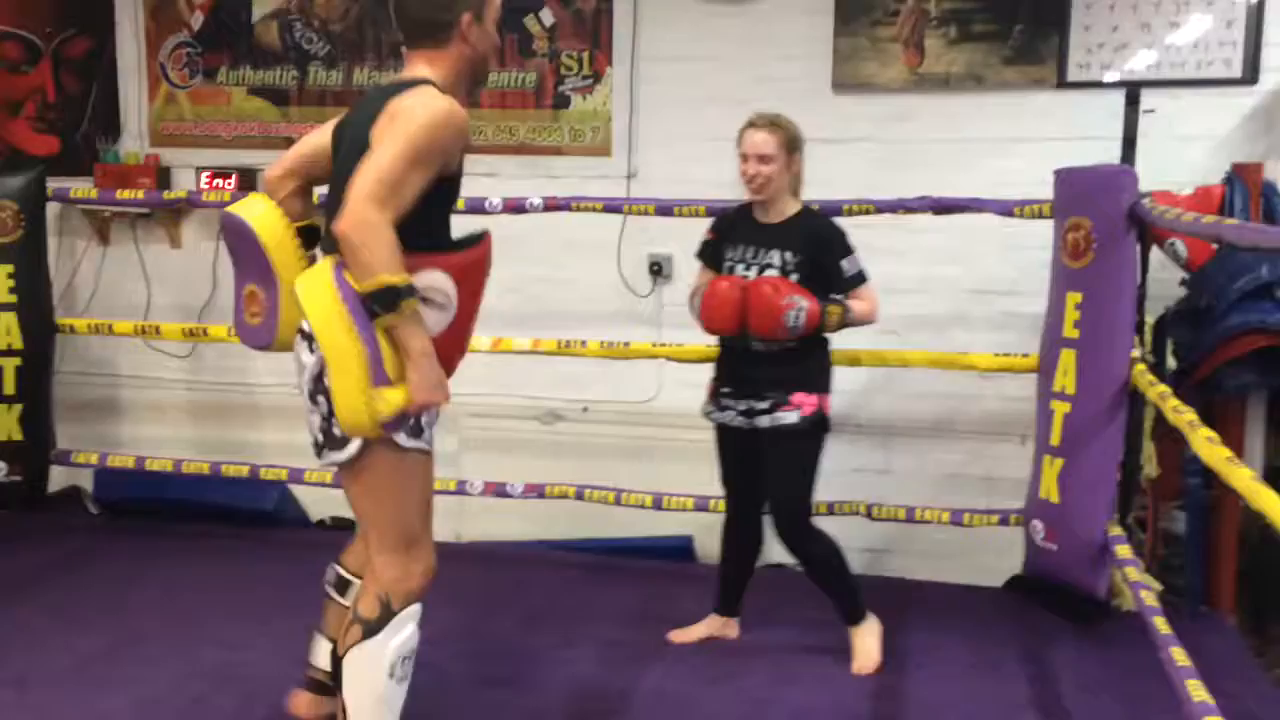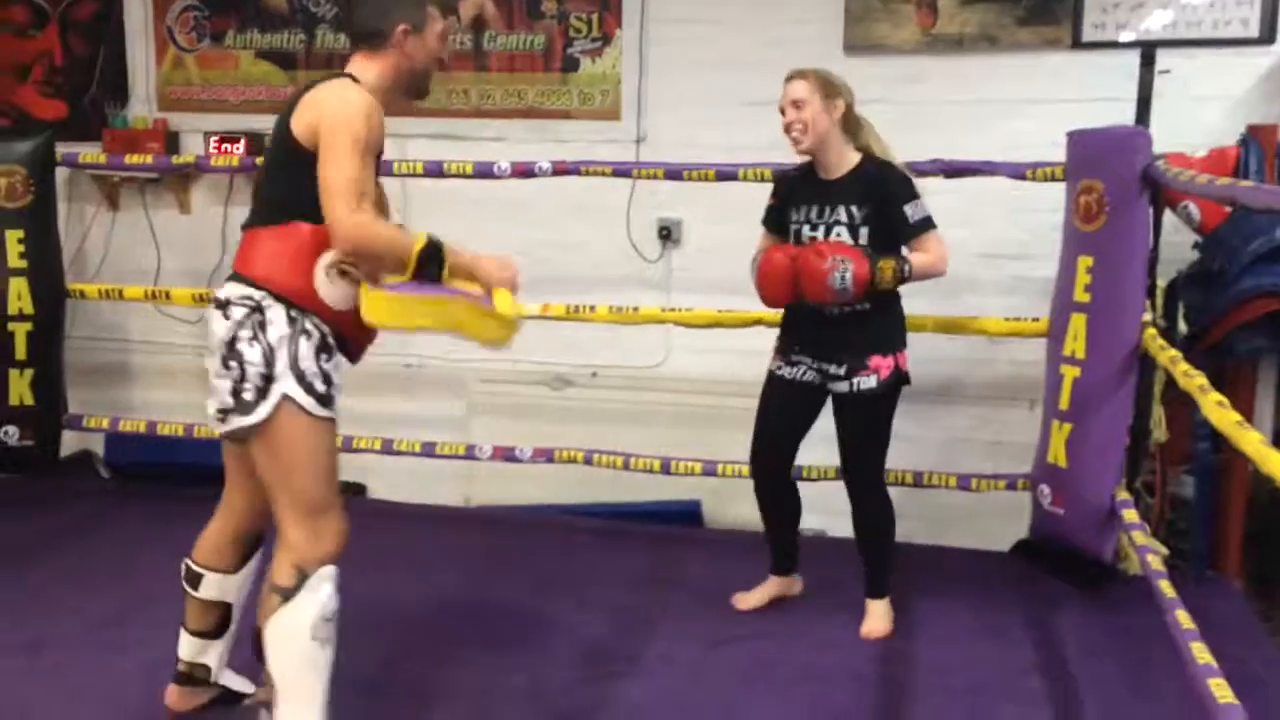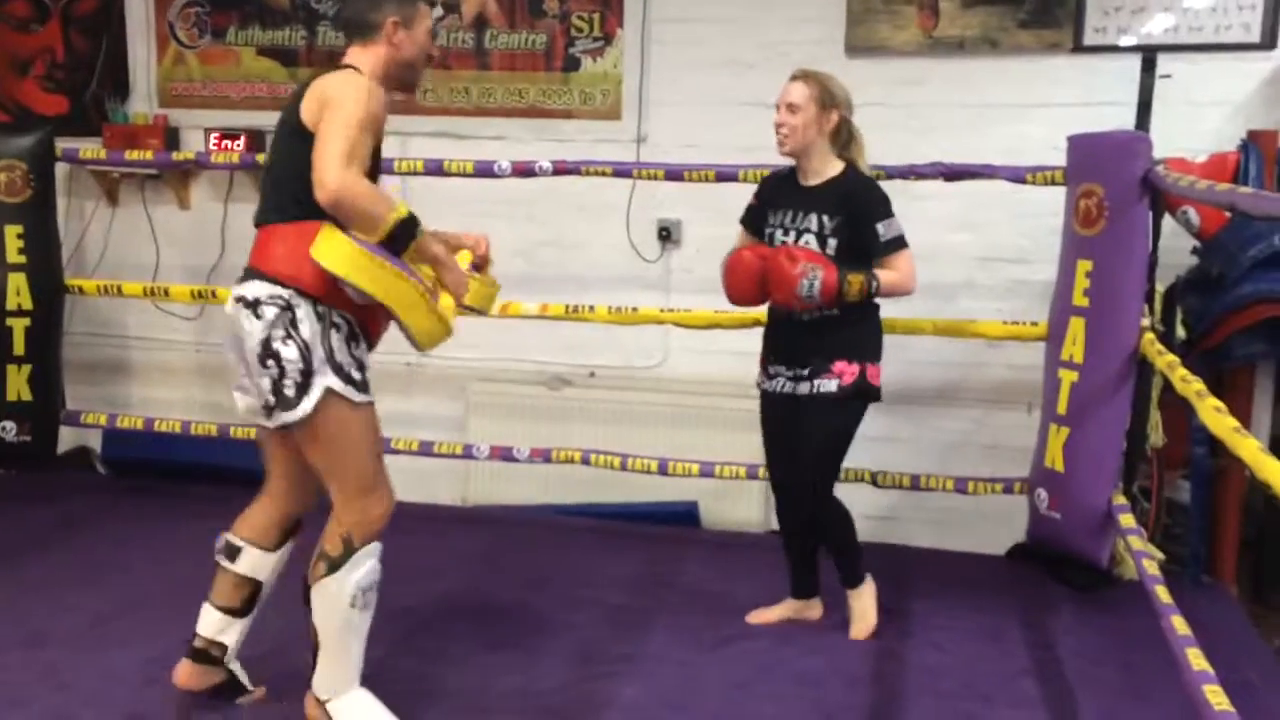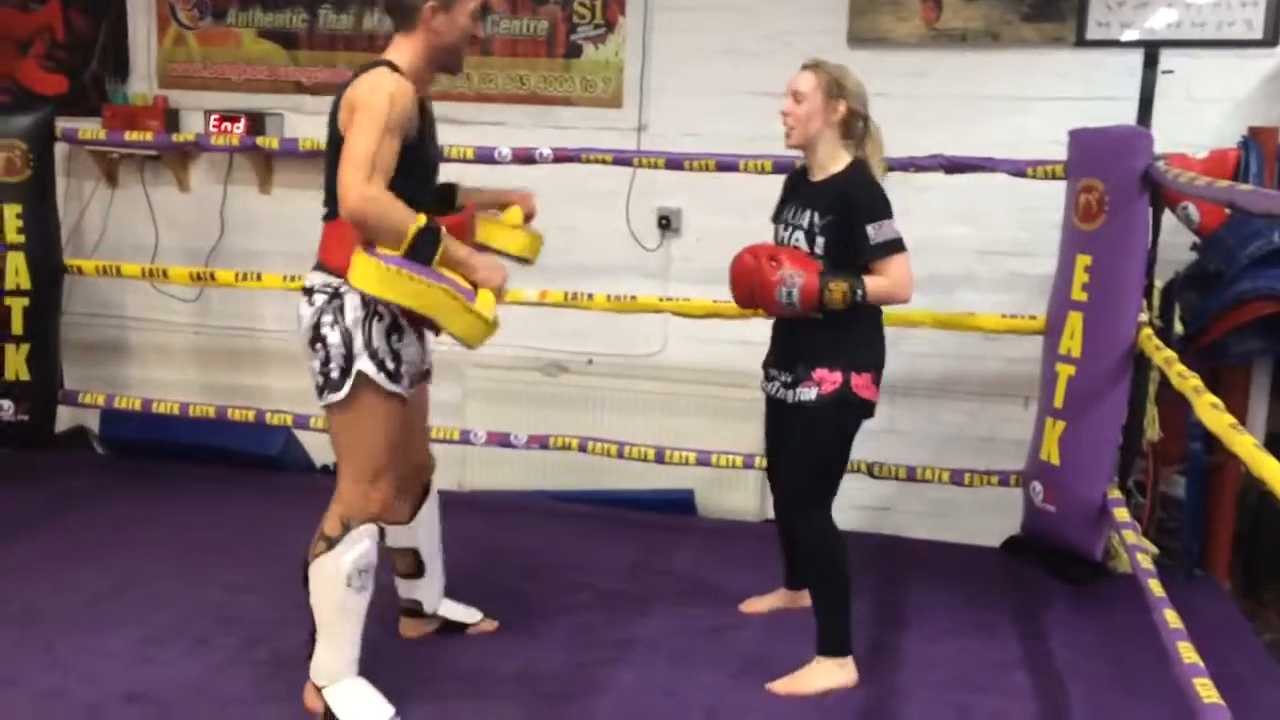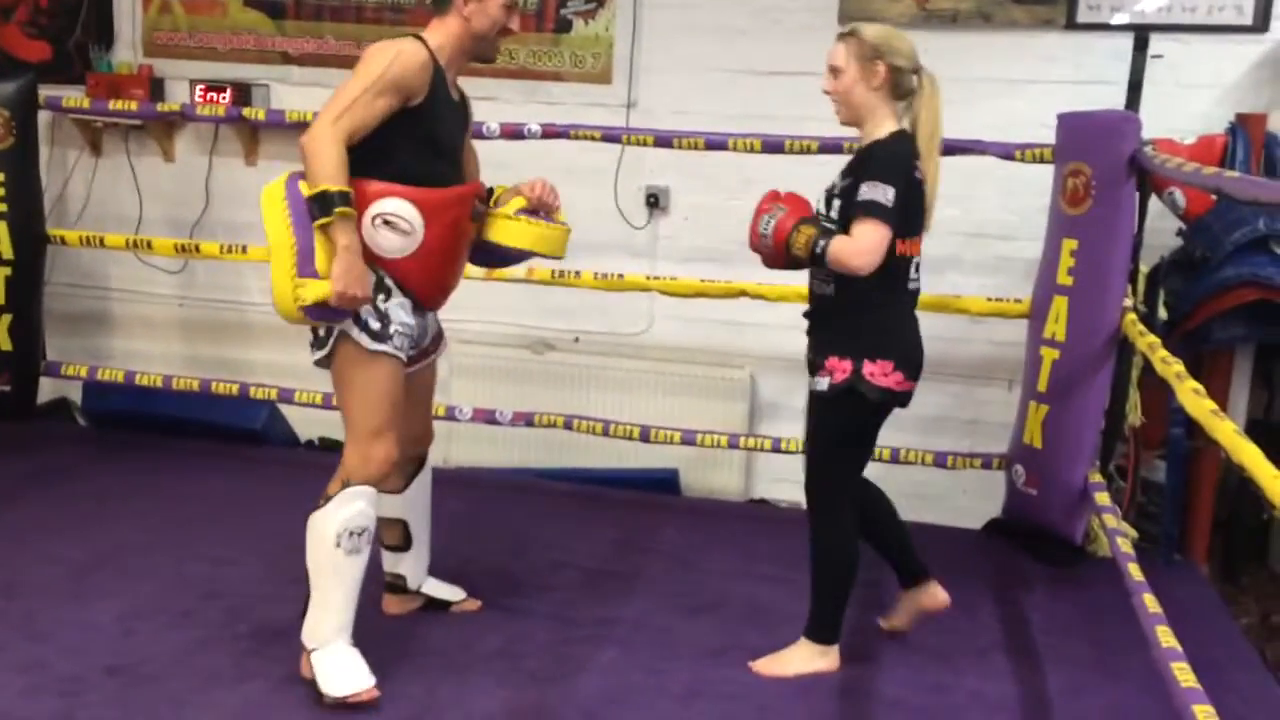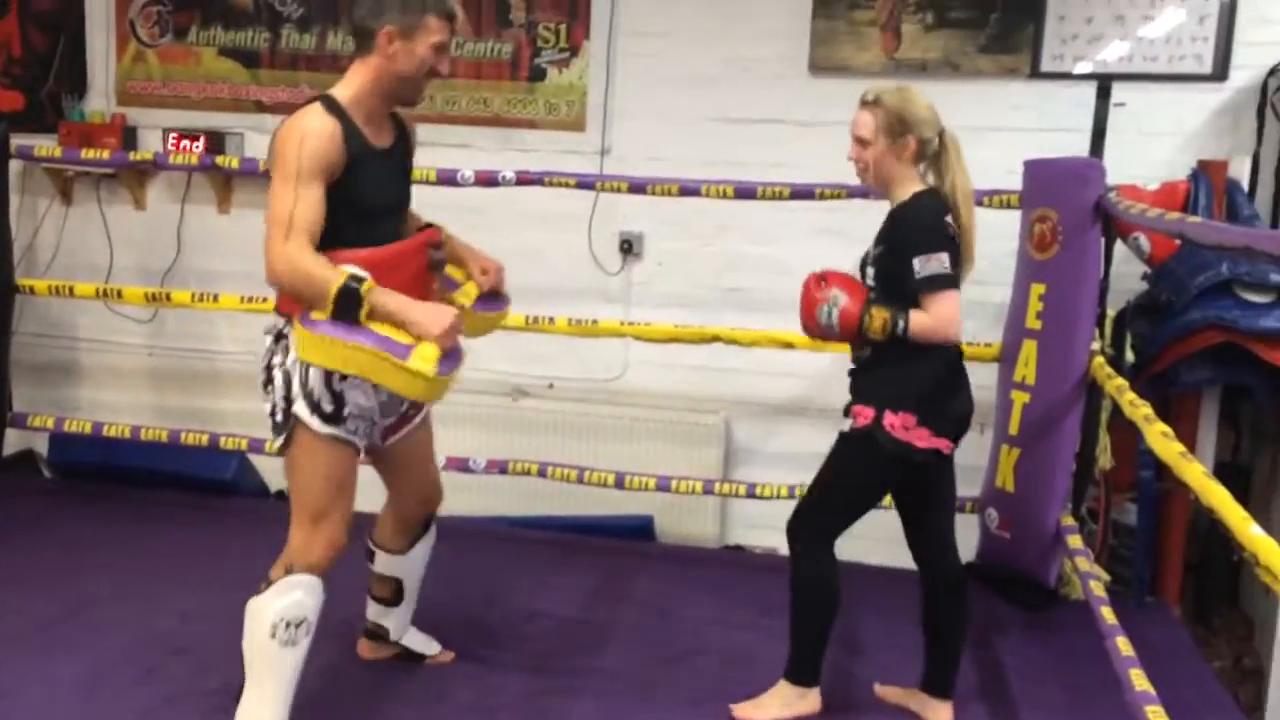
dt=0.4s
person 1, frame 1
left shoulder: (372, 108)
right shoulder: (436, 113)
left elbow: (285, 175)
right elbow: (359, 219)
right wrist: (418, 346)
left knee: (384, 539)
right knee: (405, 566)
person 1, frame 2
left shoulder: (347, 111)
right shoulder: (348, 102)
left elbow: (353, 245)
right elbow: (350, 228)
left wrist: (444, 266)
right wrist: (463, 261)
left hip: (270, 327)
right hip: (273, 327)
left knee: (245, 511)
right knee: (314, 533)
person 1, frame 3
left shoulder: (329, 96)
right shoulder: (354, 92)
right elbow: (337, 188)
left wrist: (442, 244)
right wrist: (428, 248)
left hip: (283, 316)
right hip: (299, 321)
left knee: (292, 496)
right knee: (366, 505)
left ankle: (206, 656)
person 1, frame 4
left shoulder: (410, 97)
right shoulder: (385, 89)
right elbow: (362, 200)
left wrist: (491, 199)
right wrist: (468, 260)
left hip: (395, 311)
right hip: (355, 310)
left knee: (411, 466)
right knee: (366, 489)
left ankle: (423, 604)
person 1, frame 5
left shoulder: (454, 96)
right shoulder: (402, 60)
left elbow: (463, 196)
right elbow: (321, 138)
left wrist: (522, 193)
right wrist: (347, 246)
left hip: (412, 288)
right hip: (364, 286)
left knee: (412, 441)
right knee: (371, 455)
left ankle: (407, 581)
right ankle: (324, 643)
person 1, frame 6
left shoulder: (398, 130)
right shoulder: (314, 132)
right elbow: (287, 262)
left wrist: (458, 253)
right wrist: (408, 309)
right hip: (323, 362)
left knee: (418, 498)
right knee: (318, 541)
left ankle: (385, 629)
person 2, frame 1
left shoulder: (818, 232)
right shoulder: (728, 225)
left elbow: (866, 307)
right elbow: (702, 290)
left wrist: (817, 315)
right wrist: (710, 307)
left hip: (796, 394)
right hip: (735, 387)
left knee: (791, 518)
right knee: (742, 507)
left ankle: (861, 621)
right ankle: (725, 616)
person 2, frame 2
left shoulder: (882, 181)
right shoulder: (790, 185)
left elbow: (936, 258)
right elbow: (767, 252)
left wrist: (871, 272)
right wrist: (769, 275)
left hip: (868, 353)
right hip: (800, 348)
left knee: (862, 477)
right knee: (767, 460)
left ankle: (878, 596)
right ankle: (784, 574)
person 2, frame 3
left shoulder: (859, 193)
right shoulder: (774, 188)
left elbow: (904, 278)
right elbow: (744, 253)
left wrist: (836, 284)
right wrist: (744, 275)
left hip: (843, 361)
right hip: (782, 358)
left knee: (813, 482)
right knee: (785, 482)
left ankle: (858, 582)
right ankle: (804, 596)
person 2, frame 4
left shoulder: (858, 190)
right shoulder: (798, 183)
left elbow: (898, 285)
left wrist: (818, 290)
right wrist: (760, 276)
left hip: (841, 370)
right hip: (795, 359)
left knee: (807, 498)
right knee: (785, 479)
left ankle: (836, 660)
right ankle: (797, 586)
person 2, frame 5
left shoulder: (888, 158)
right shoulder: (882, 154)
left elbow: (860, 255)
left wrist: (793, 235)
right wrist: (804, 238)
left hip: (868, 353)
right hip: (864, 347)
left knee: (827, 489)
right knee: (839, 475)
left ankle: (821, 644)
right ankle: (919, 583)
person 2, frame 6
left shoulder: (919, 222)
right shoulder: (920, 215)
left elbow: (945, 323)
left wrist: (861, 320)
right wrist: (860, 308)
left hip: (900, 411)
right hip: (927, 407)
left knee: (810, 532)
right knee: (934, 547)
